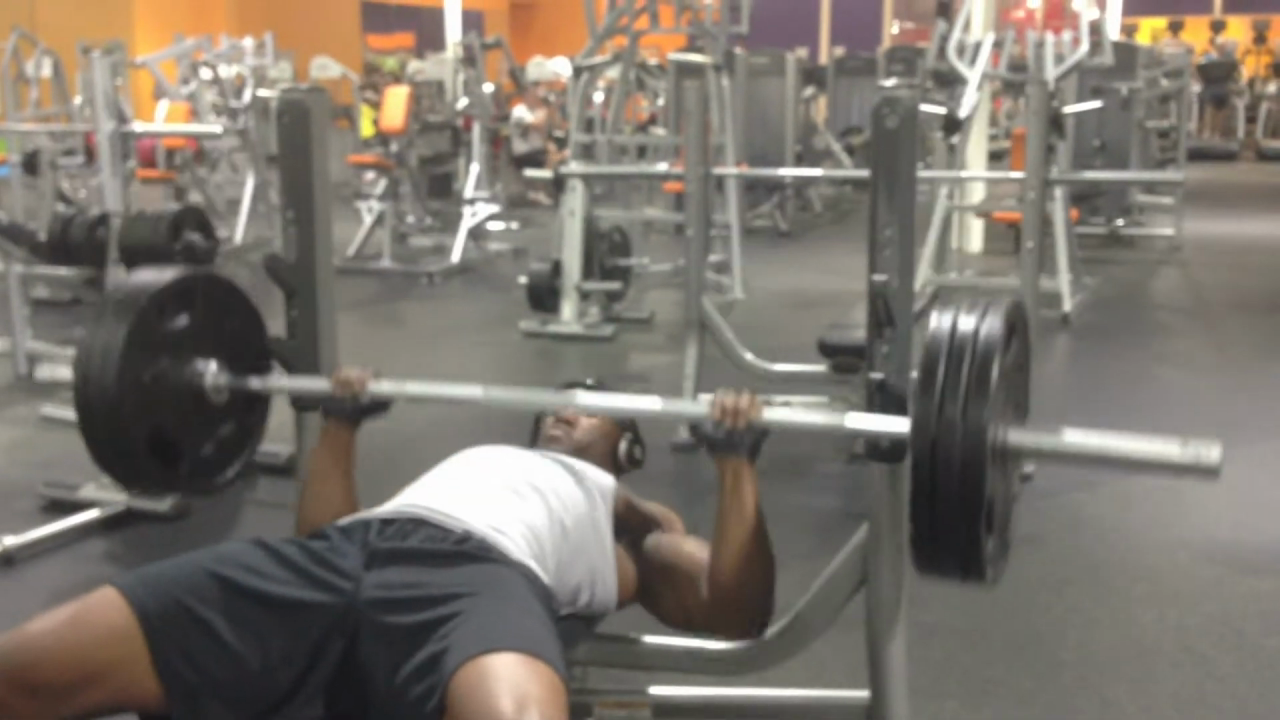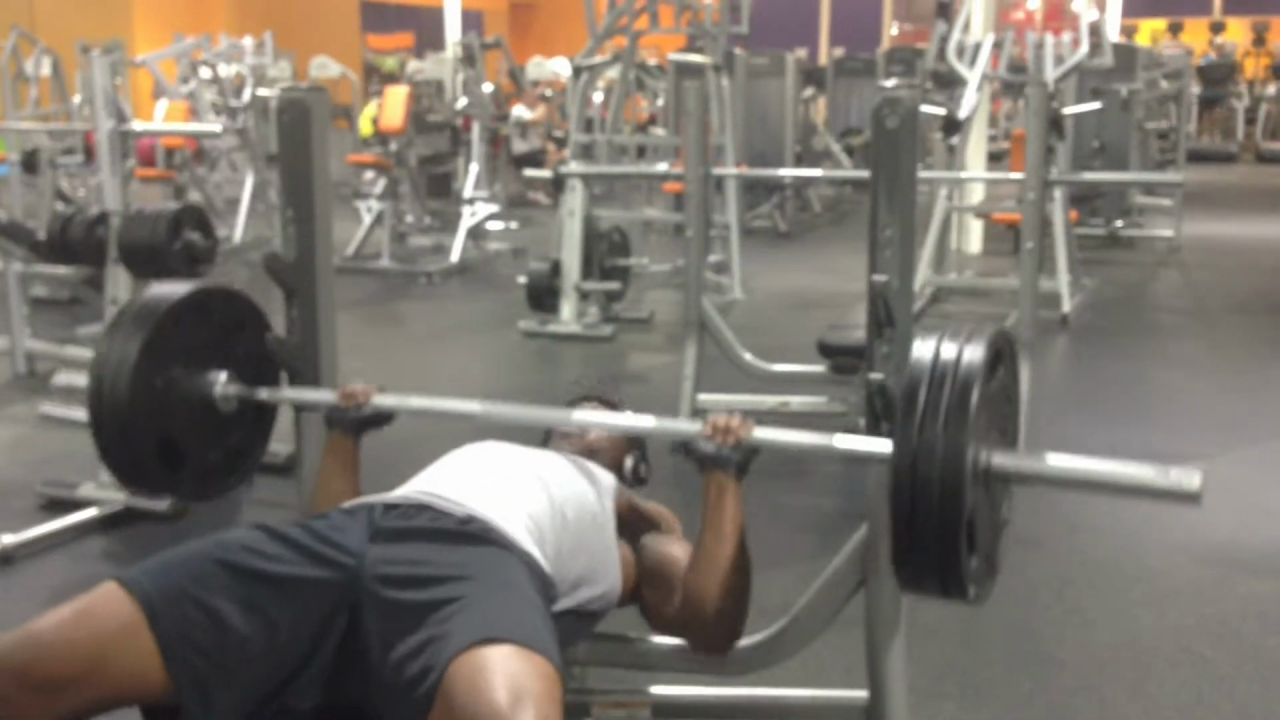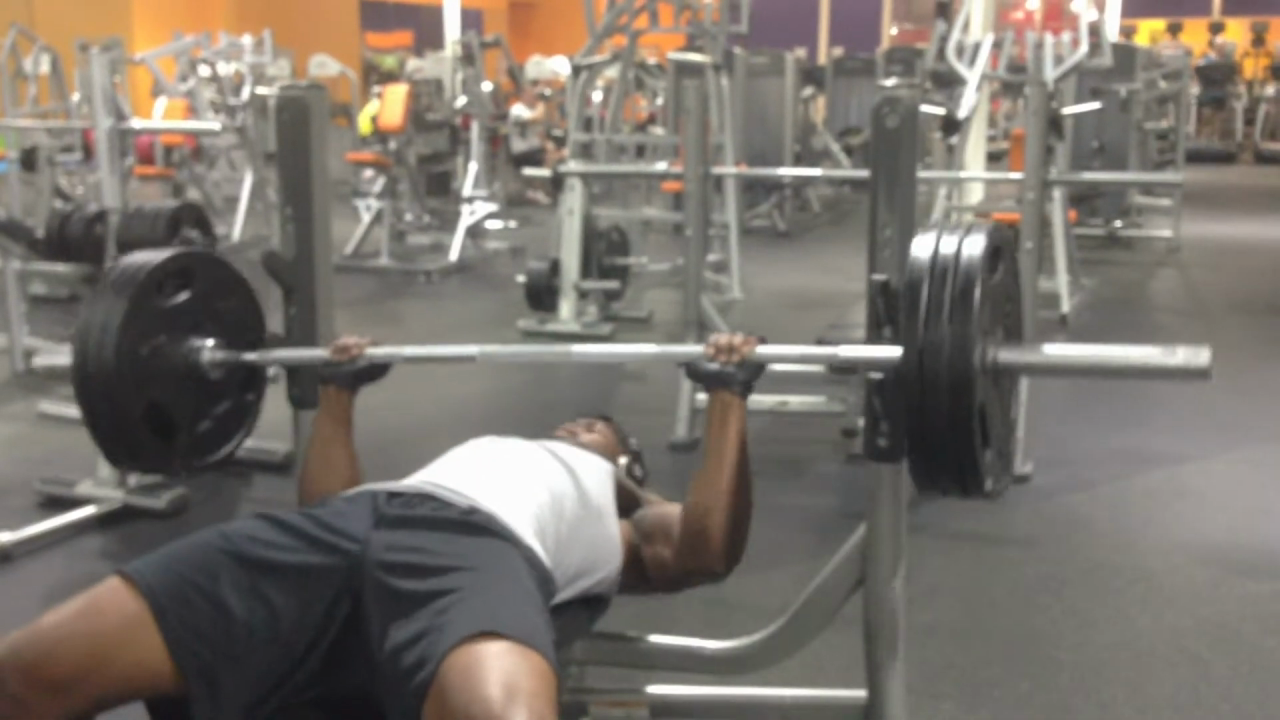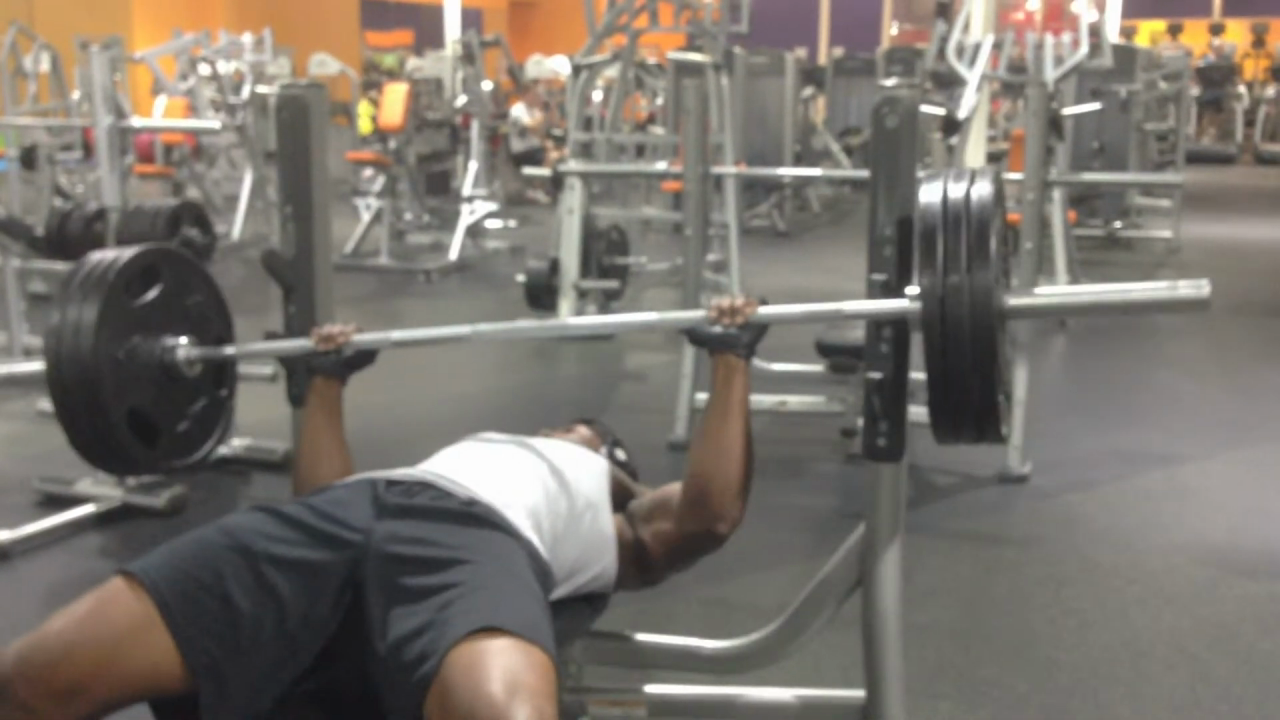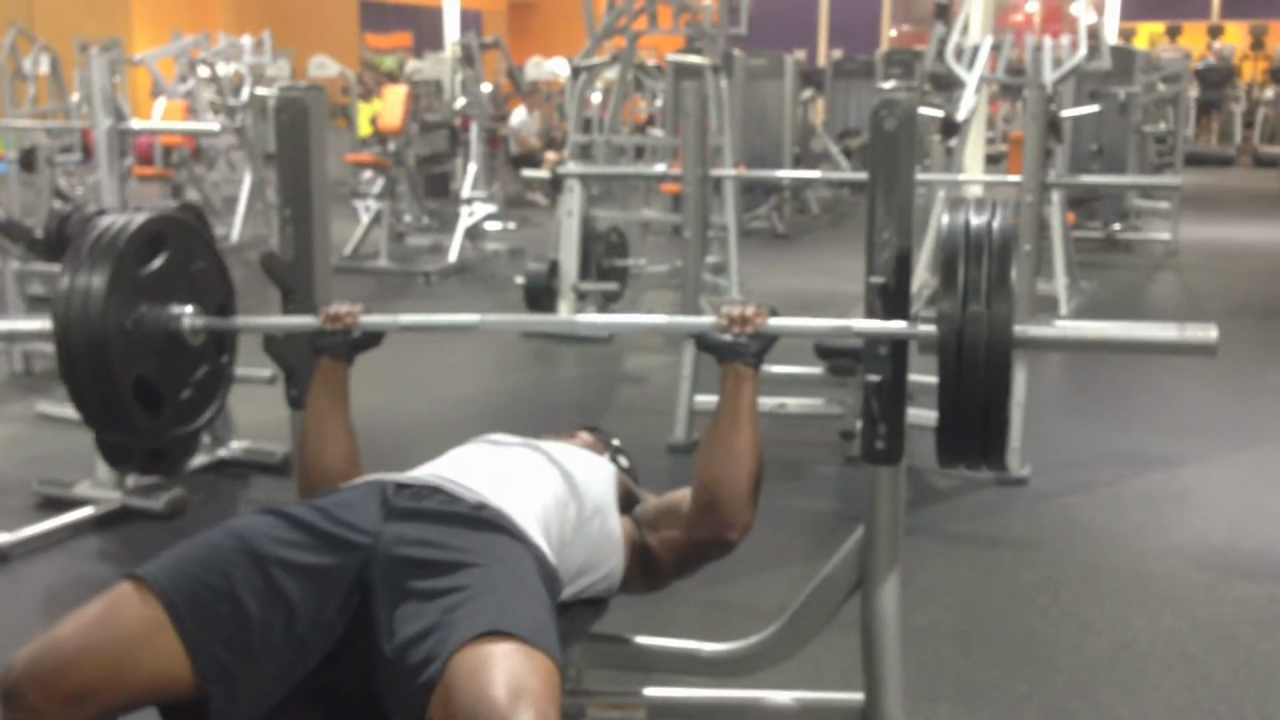
dt=0.4s
person 1, frame 1
left shoulder: (636, 524)
right shoulder: (475, 459)
left elbow: (737, 607)
right elbow: (317, 533)
left wrist: (735, 457)
right wrist: (340, 423)
left hip: (485, 577)
right hip: (349, 556)
person 1, frame 2
left shoulder: (636, 521)
right shoulder: (484, 452)
left elbow: (710, 621)
left wrist: (725, 475)
right wrist: (344, 433)
left hip: (484, 562)
right hip: (353, 535)
person 1, frame 3
left shoulder: (628, 516)
right shoulder: (490, 449)
left elbow: (707, 552)
right elbow: (324, 502)
left wrist: (726, 395)
right wrist: (339, 390)
left hip: (482, 549)
right hip: (349, 524)
person 1, frame 4
left shoulder: (624, 520)
right shoulder: (479, 452)
left elbow: (711, 512)
right elbow: (318, 495)
left wrist: (729, 358)
right wrist: (328, 380)
left hip: (480, 544)
person 1, frame 5
left shoulder: (631, 526)
right shoulder: (479, 455)
left elbow: (720, 519)
right elbow: (327, 483)
left wrist: (739, 368)
right wrist: (333, 359)
left hip: (488, 546)
